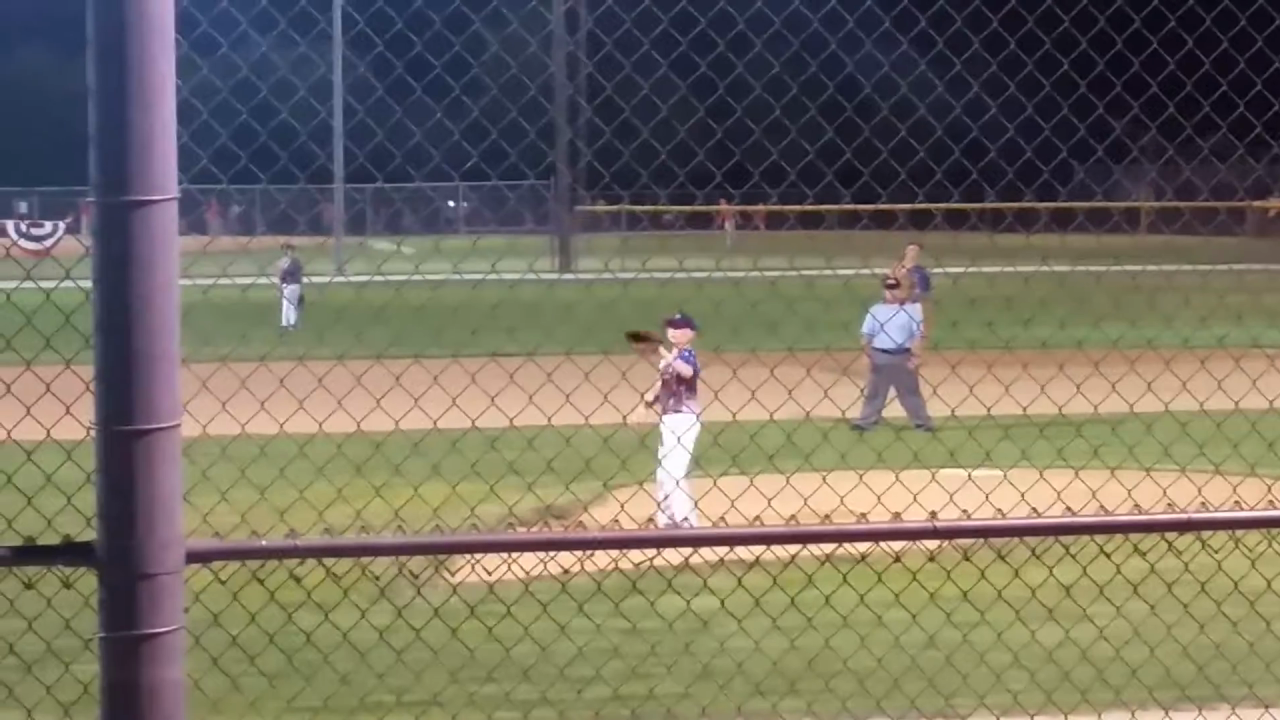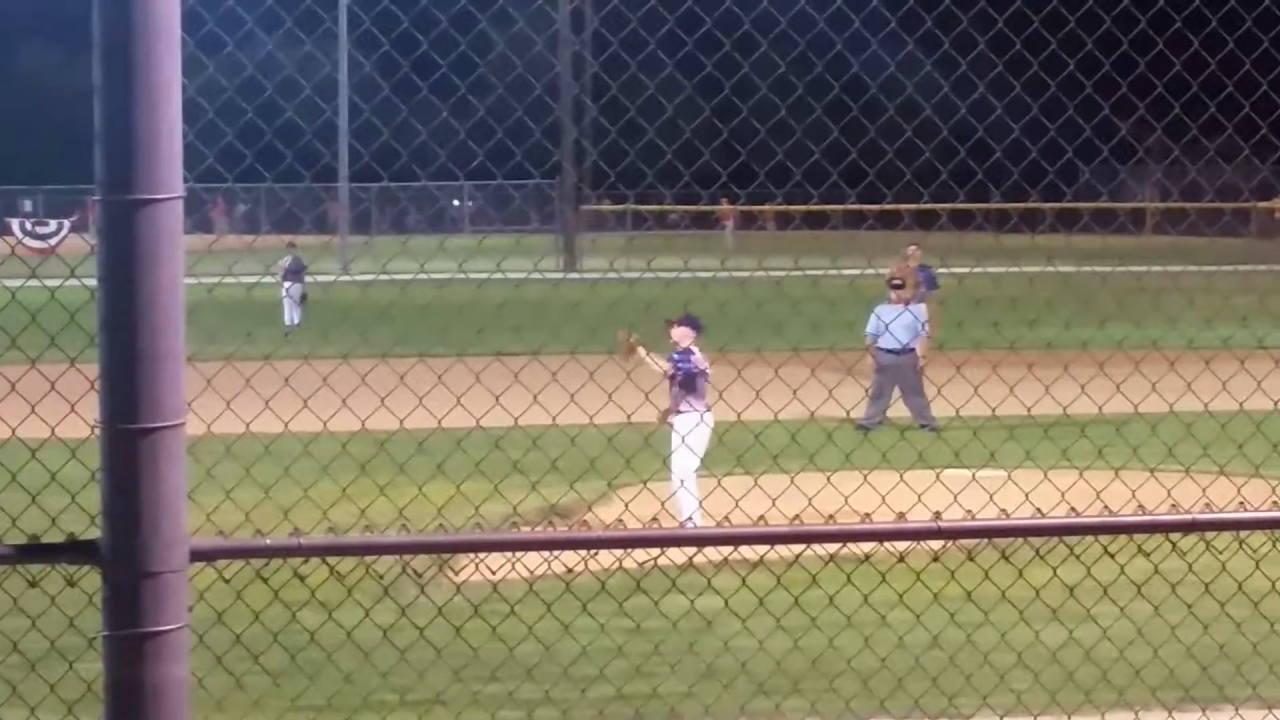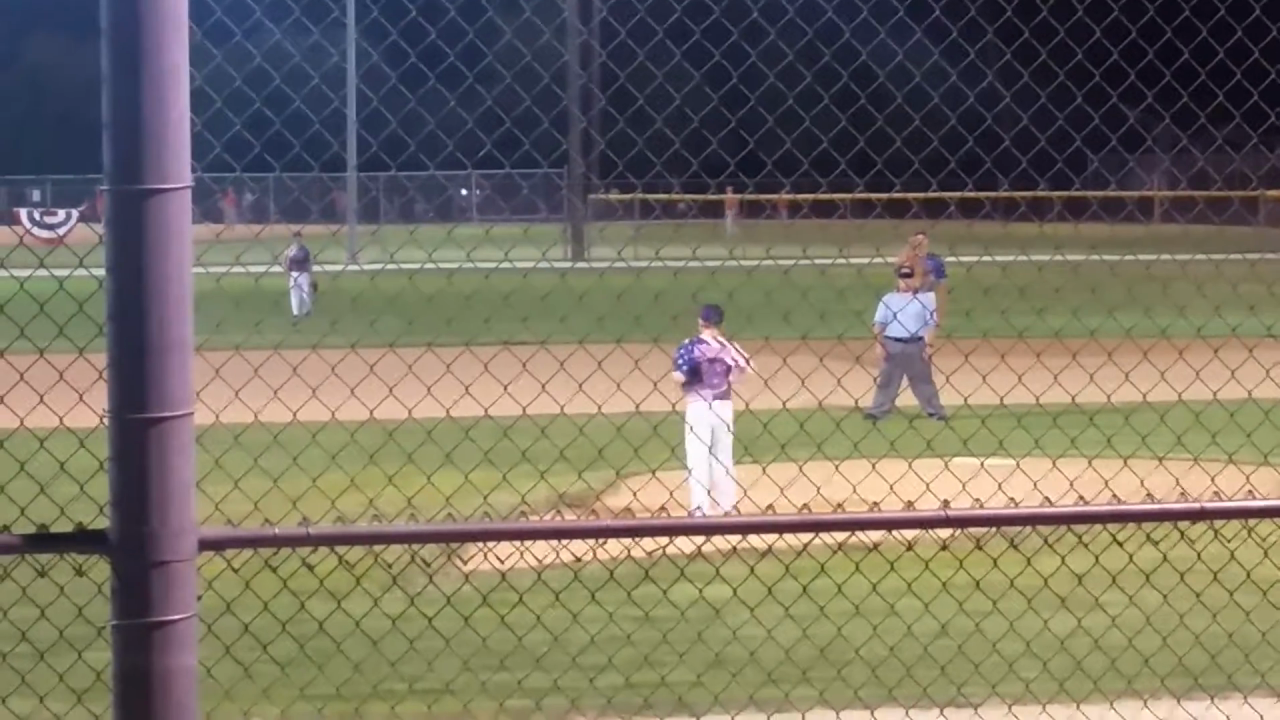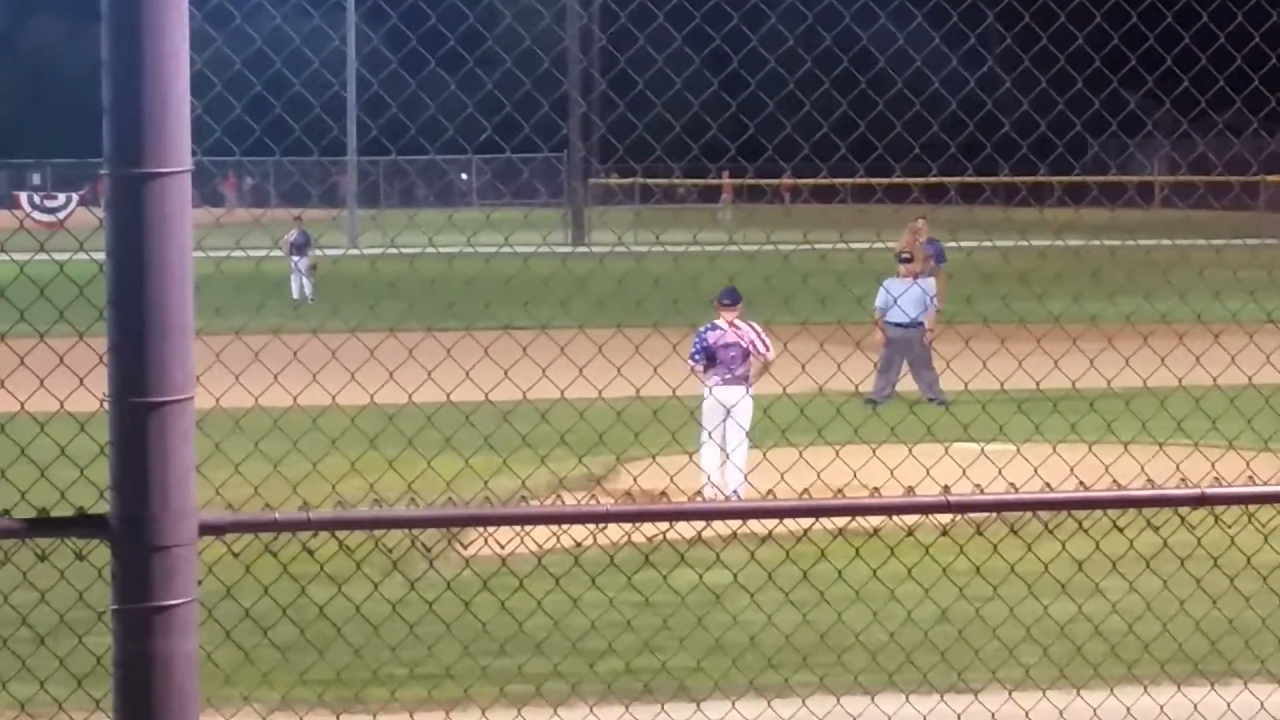
dt=0.3s
person 1, frame 1
left shoulder: (688, 355)
right shoulder: (668, 358)
left elbow: (687, 372)
right elbow: (659, 388)
left wrist: (662, 353)
right wrist: (647, 402)
left hip: (684, 421)
right hip: (668, 421)
left knee: (673, 473)
right knee: (664, 475)
left ankle: (686, 521)
right ankle: (667, 521)
person 1, frame 2
left shoulder: (681, 354)
right shoulder: (700, 357)
left elbow: (666, 369)
left wrist: (642, 353)
right wrist: (672, 409)
left hip: (688, 419)
right hip: (701, 418)
left knee: (682, 471)
right knee: (687, 471)
left ankle: (691, 522)
right ankle: (691, 519)
person 1, frame 3
left shoulder: (689, 346)
right shoulder: (729, 347)
left elbow: (679, 377)
right elbow: (749, 369)
left wrist: (675, 374)
left hip: (699, 407)
right hip: (724, 406)
left knee: (697, 460)
right knee: (723, 459)
left ankle: (699, 509)
right ankle: (728, 506)
person 1, frame 4
left shoulder: (706, 331)
right shoulder: (749, 329)
left elbow: (692, 363)
right elbow: (769, 356)
right wrist: (757, 375)
left hip: (714, 392)
right hip: (741, 391)
left knee: (711, 442)
right knee: (737, 443)
left ankle: (712, 489)
right ankle: (733, 492)
